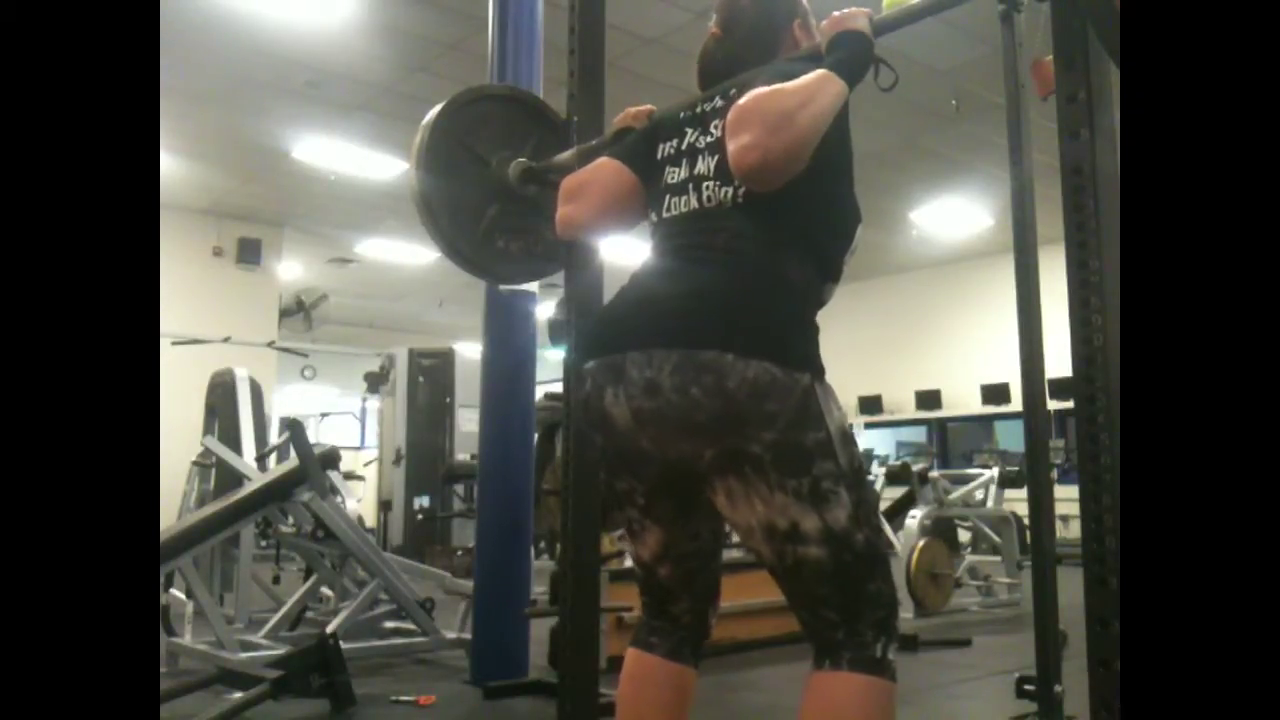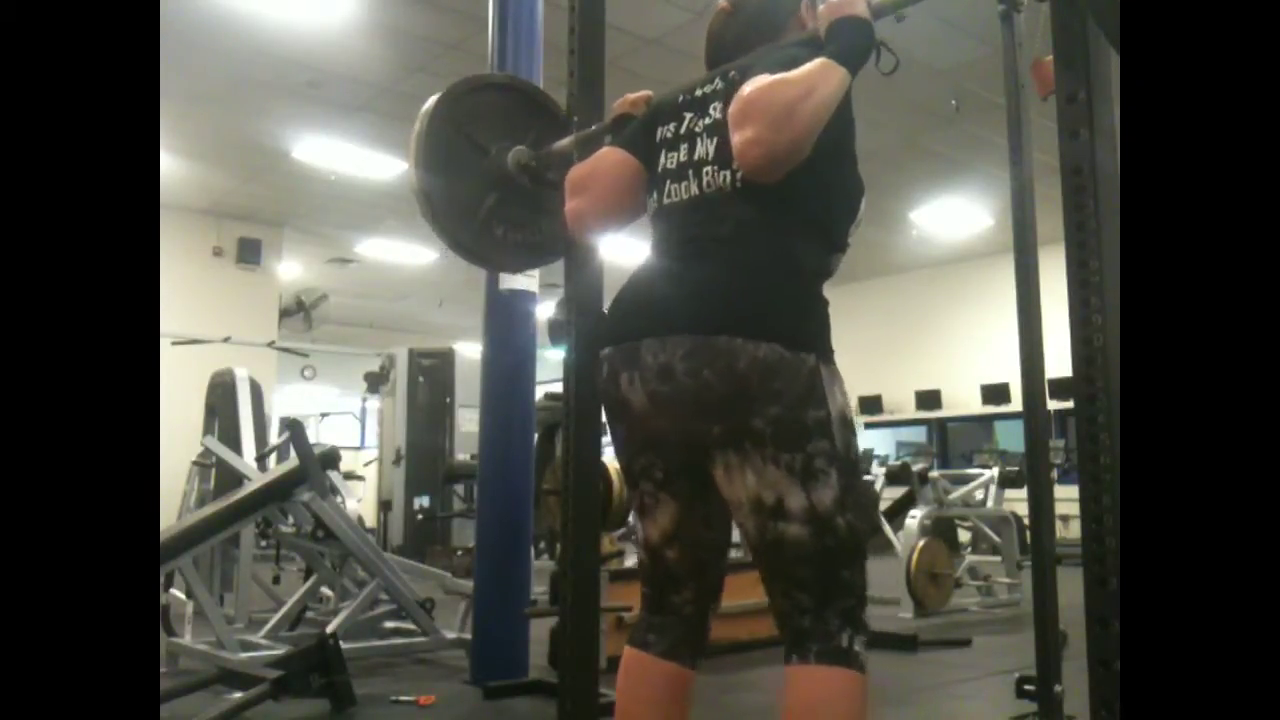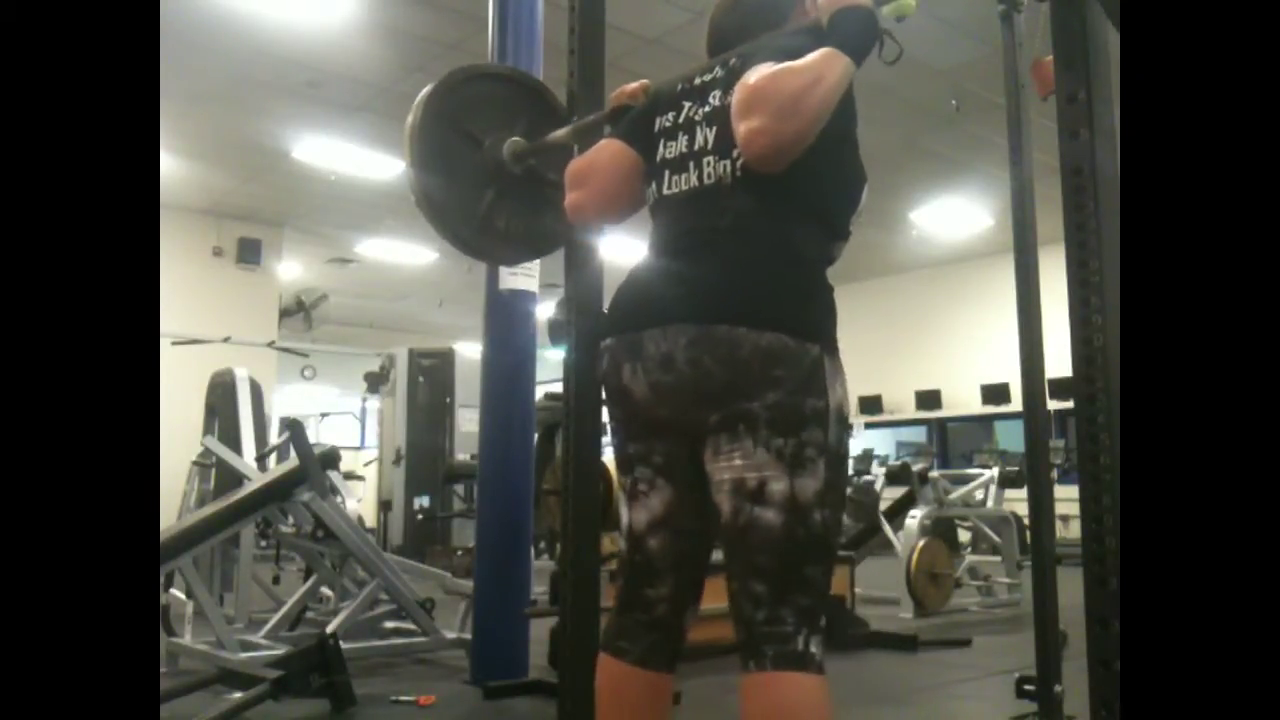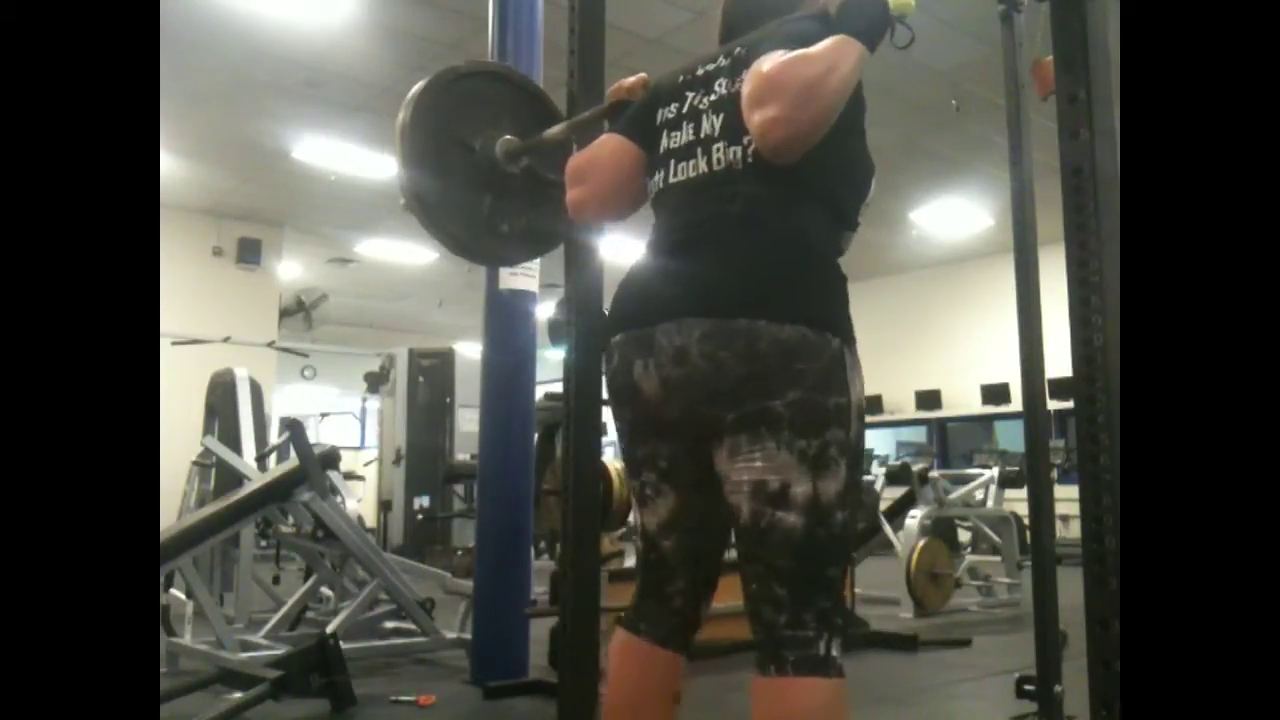
dt=0.5s
person 1, frame 1
left shoulder: (674, 121)
right shoulder: (803, 82)
left elbow: (575, 213)
right elbow: (756, 145)
left wrist: (626, 143)
right wrist: (845, 59)
left hip: (618, 369)
right hip: (735, 366)
left knee: (673, 611)
right knee: (857, 621)
person 1, frame 2
left shoulder: (675, 108)
right shoulder: (801, 61)
left elbow: (583, 207)
right elbow: (760, 138)
left wrist: (624, 132)
left hip: (637, 355)
right hip: (752, 350)
left knee: (673, 604)
right knee: (825, 616)
person 1, frame 3
left shoulder: (671, 97)
left elbow: (583, 197)
right elbow: (765, 125)
left wrist: (622, 121)
left hip: (644, 345)
right hip: (756, 343)
left knee: (651, 600)
right knee: (781, 615)
person 1, frame 4
left shoulder: (674, 89)
left elbow: (584, 194)
right elbow: (778, 115)
left wrist: (620, 118)
left hip: (647, 340)
right hip: (766, 335)
left knee: (666, 595)
right knee: (799, 613)
